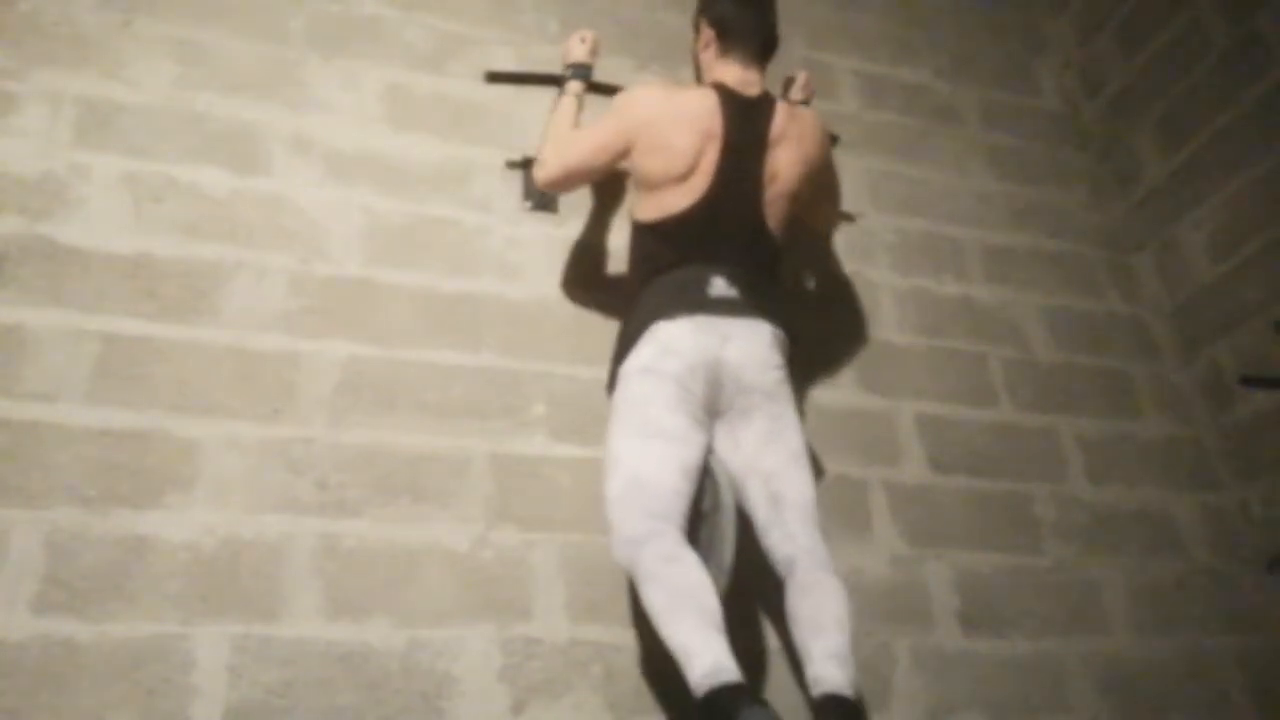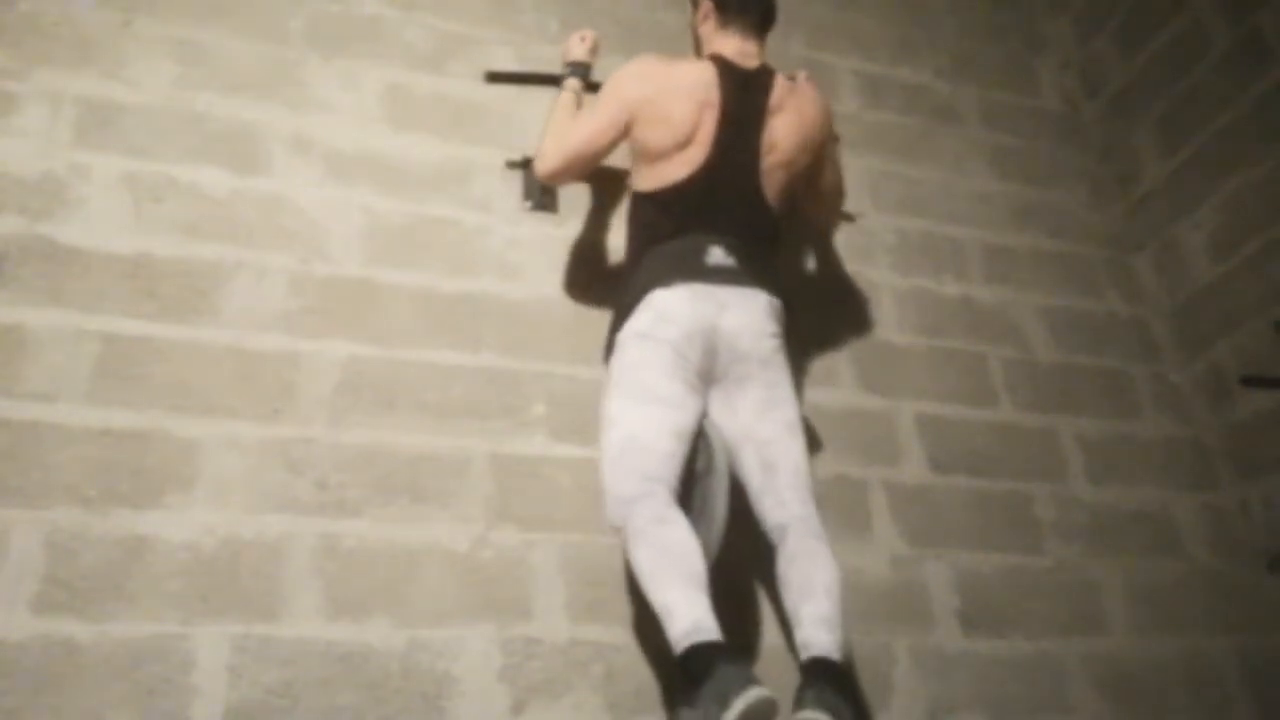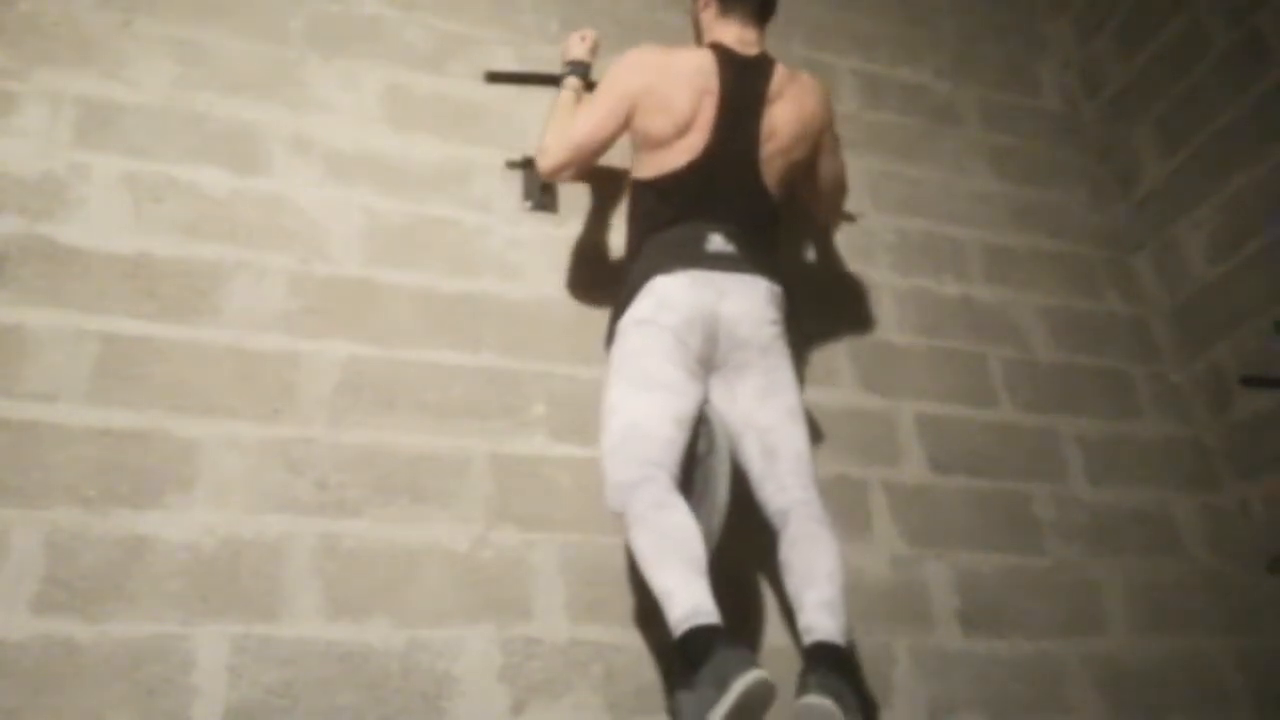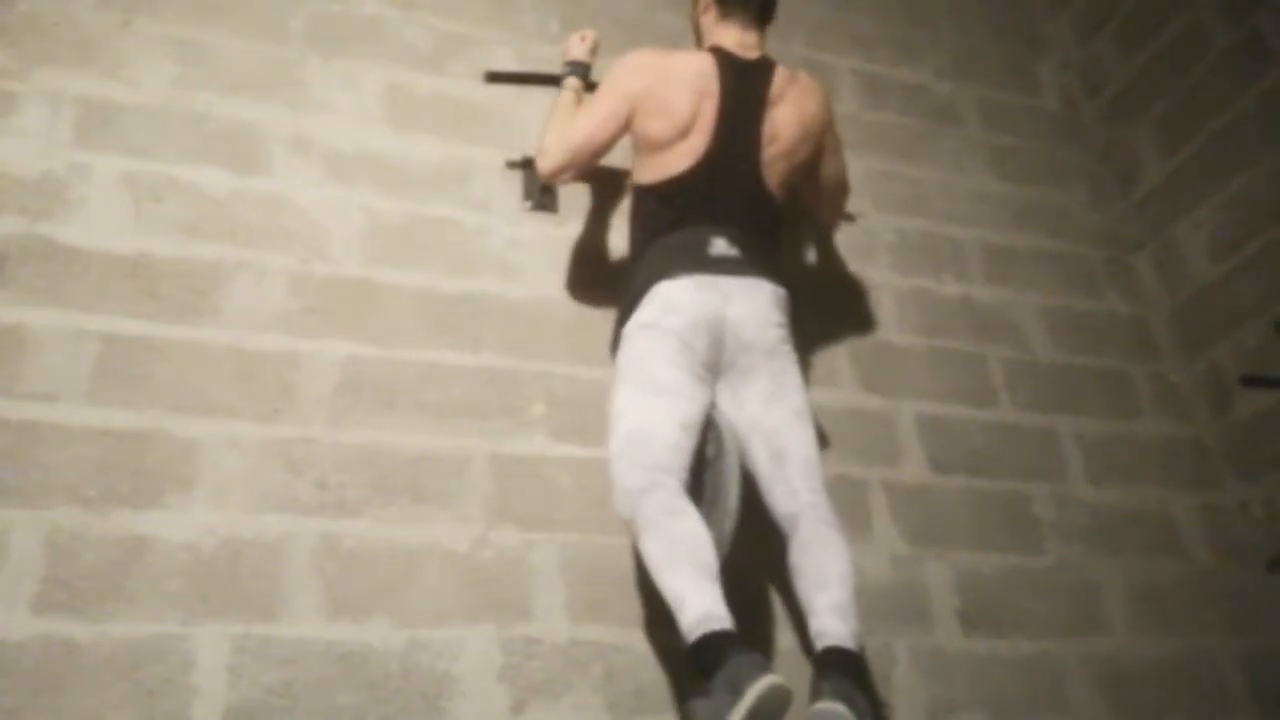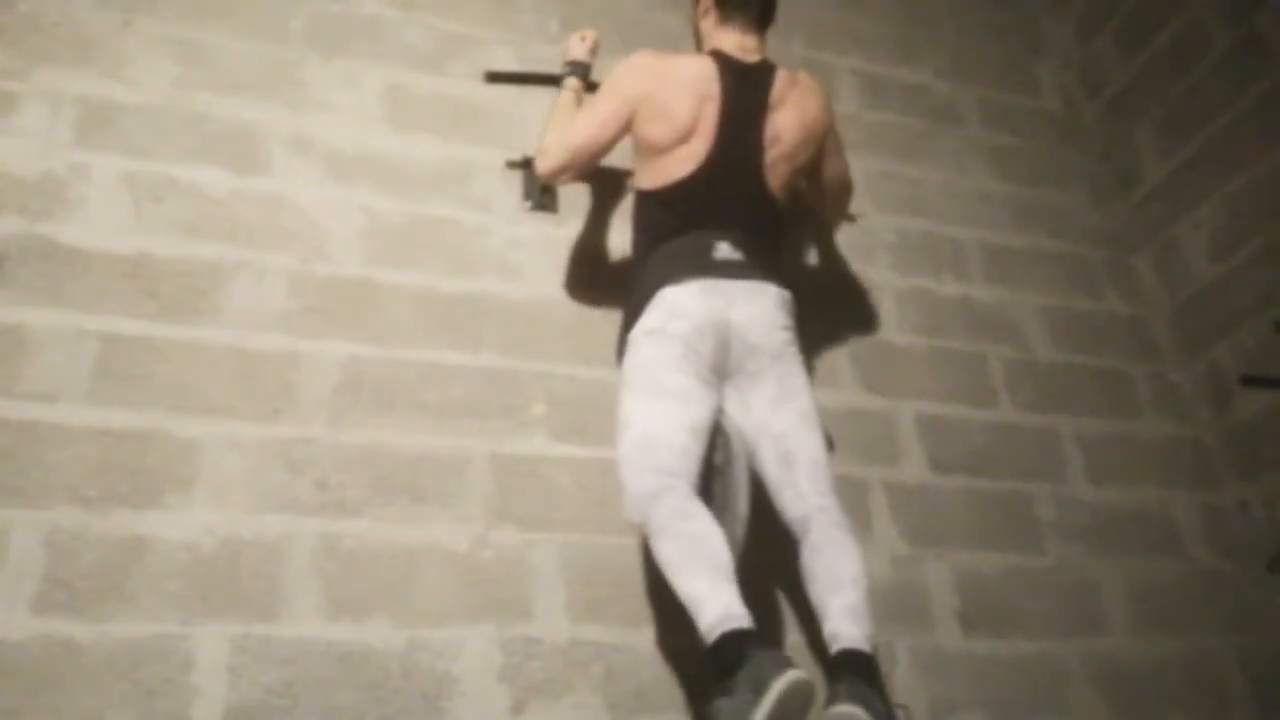
dt=0.2s
person 1, frame 1
left shoulder: (654, 107)
right shoulder: (805, 131)
left elbow: (549, 170)
left wrist: (575, 77)
left hip: (670, 341)
right hip: (756, 343)
left knee: (647, 527)
right knee: (800, 541)
person 1, frame 2
left shoulder: (652, 79)
right shoulder: (806, 104)
left elbow: (551, 163)
right elbow: (826, 209)
left wrist: (573, 74)
left hip: (667, 309)
right hip: (753, 311)
left knee: (640, 491)
right knee: (791, 506)
person 1, frame 3
left shoulder: (650, 67)
right shoulder: (806, 95)
left elbow: (554, 160)
right elbow: (829, 204)
left wrist: (574, 72)
left hip: (669, 297)
right hip: (754, 301)
left knee: (641, 477)
right knee: (794, 493)
left ankle: (710, 649)
person 1, frame 4
left shoulder: (651, 71)
right shoulder: (805, 97)
left elbow: (554, 161)
right elbow: (831, 204)
left wrist: (574, 74)
left hip: (672, 301)
right hip: (758, 303)
left knee: (649, 482)
right knee: (803, 496)
left ankle: (723, 655)
person 1, frame 5
left shoulder: (651, 74)
right shoulder: (806, 98)
left elbow: (552, 161)
right elbow: (835, 202)
left wrist: (573, 74)
left hip: (677, 307)
right hip: (763, 307)
left knee: (660, 486)
right knee: (813, 500)
left ankle: (743, 653)
